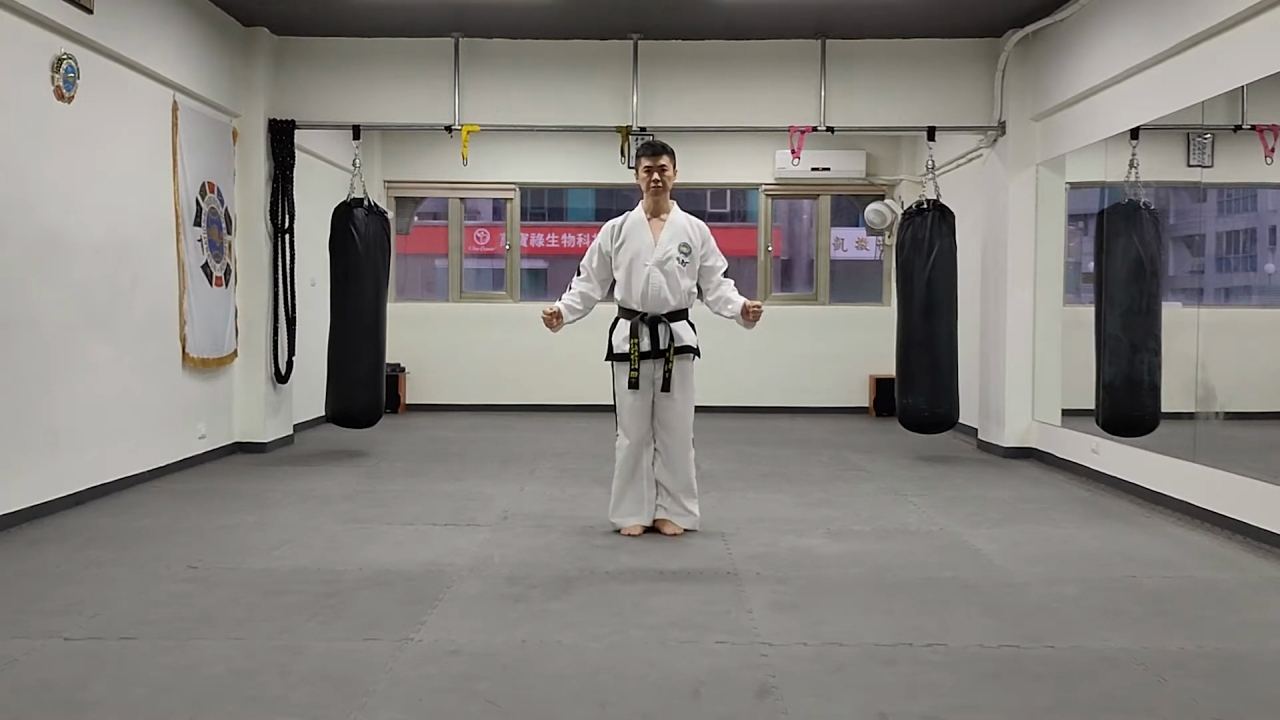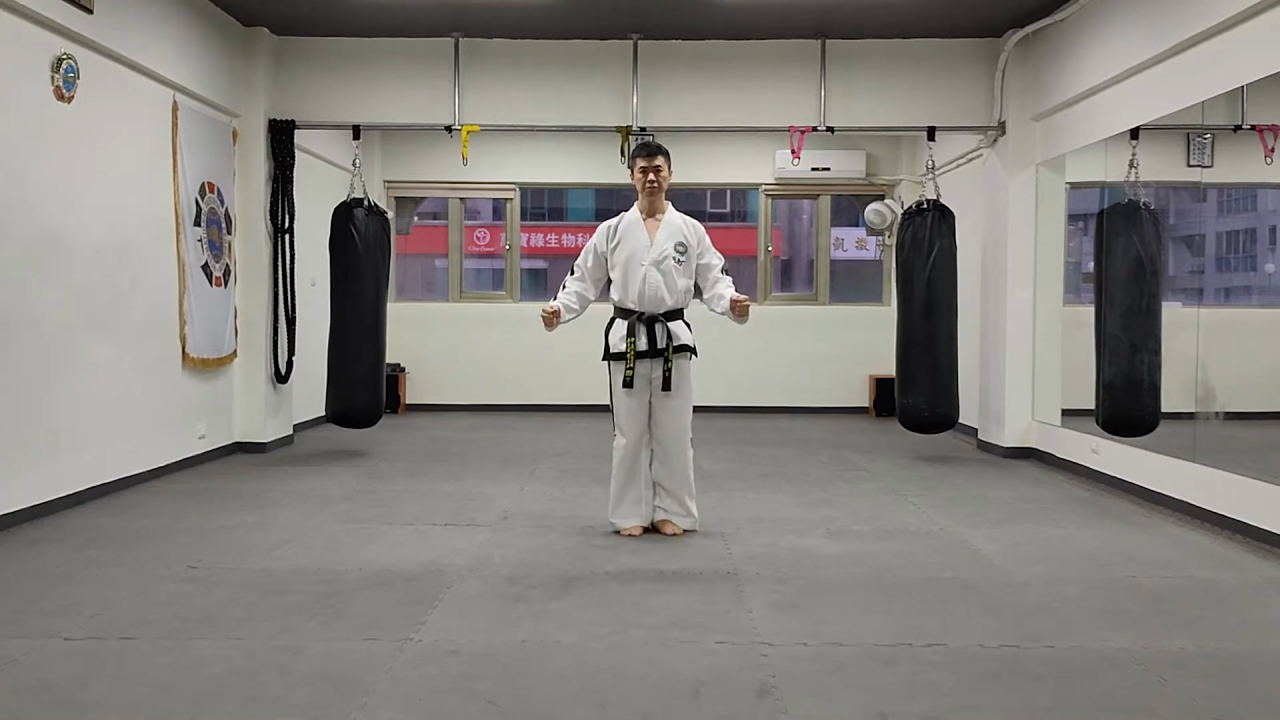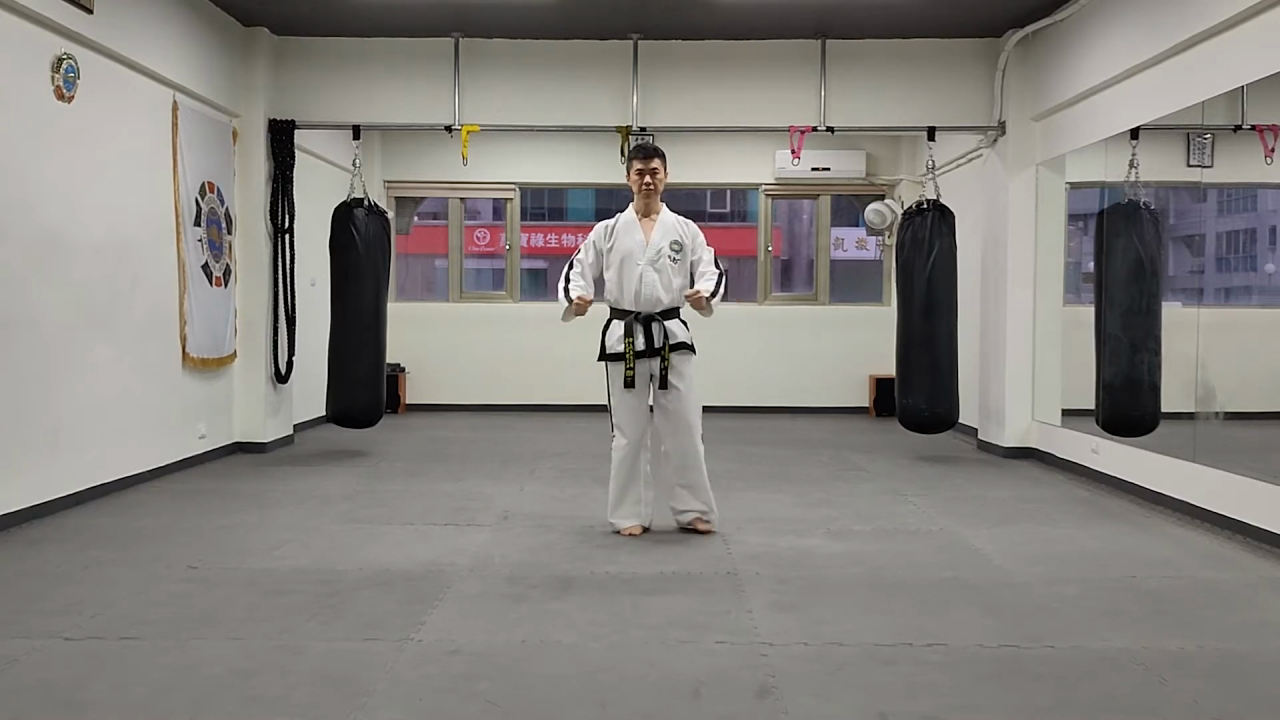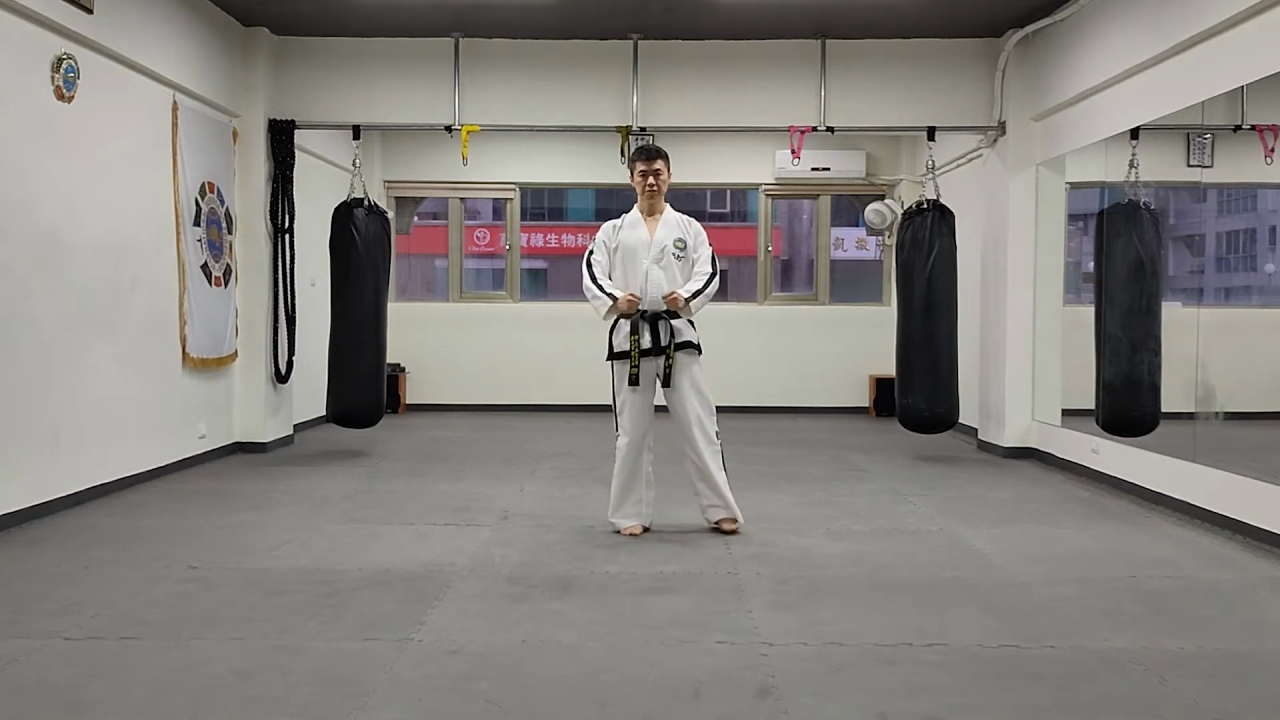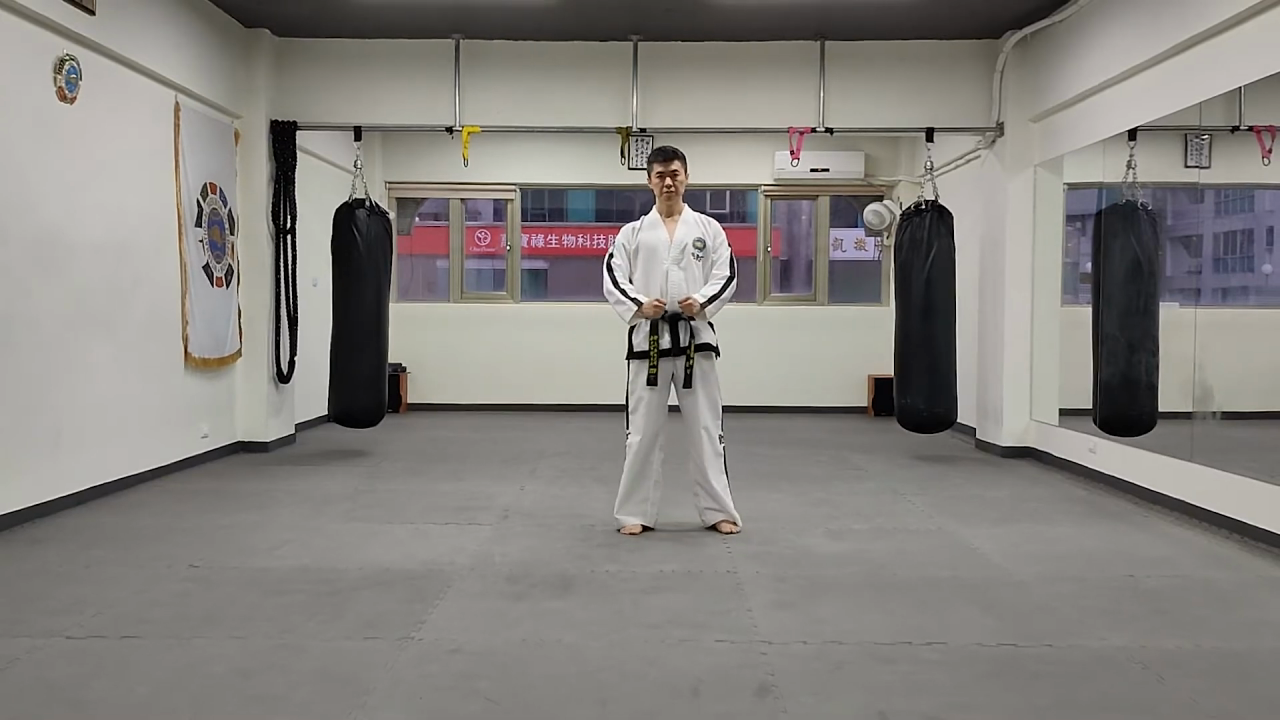
dt=0.3s
person 1, frame 1
left shoulder: (695, 230)
right shoulder: (616, 230)
left elbow: (714, 283)
right elbow: (590, 281)
left wrist: (741, 308)
right wrist: (562, 311)
left hip: (676, 338)
right hip: (630, 338)
left knee: (675, 431)
right knee: (633, 432)
left ankle: (672, 511)
right ankle: (633, 513)
person 1, frame 2
left shoulder: (690, 229)
right shoulder: (611, 231)
left elbow: (713, 278)
right elbow: (585, 280)
left wrist: (733, 303)
right wrist: (559, 309)
left hip: (672, 337)
right hip: (627, 337)
left knee: (674, 432)
right knee: (630, 432)
left ankle: (671, 512)
right ankle: (631, 513)
person 1, frame 3
left shoulder: (685, 229)
right shoulder: (607, 231)
left elbow: (711, 269)
right elbow: (577, 272)
left wrist: (706, 295)
right wrist: (573, 300)
left hip: (671, 335)
right hip: (624, 337)
left knee: (685, 426)
right knee: (629, 432)
left ankle: (694, 510)
right ankle: (630, 514)
person 1, frame 4
left shoulder: (689, 228)
right shoulder: (613, 231)
left elbow: (709, 274)
right elbow: (592, 276)
left wrist: (686, 299)
right wrist: (615, 300)
left hip: (677, 335)
right hip: (631, 337)
left knee: (699, 424)
right knee: (632, 431)
left ankle: (720, 508)
right ankle: (631, 514)
person 1, frame 5
left shoulder: (708, 228)
right shoulder: (632, 233)
left elbow: (726, 276)
right elbow: (612, 280)
left wrist: (702, 302)
right wrist: (639, 305)
left hip: (696, 337)
right hip: (649, 338)
left knee: (706, 428)
right knee: (642, 431)
left ankle: (717, 510)
right ankle: (635, 512)
